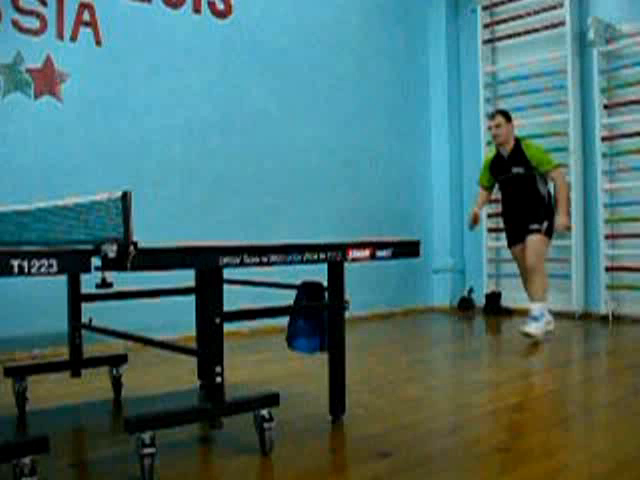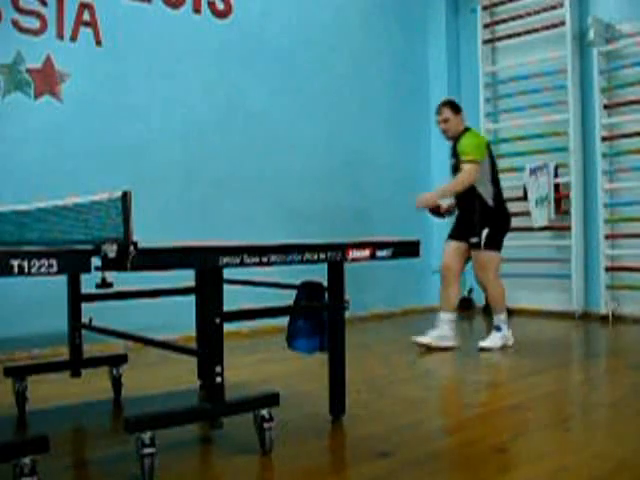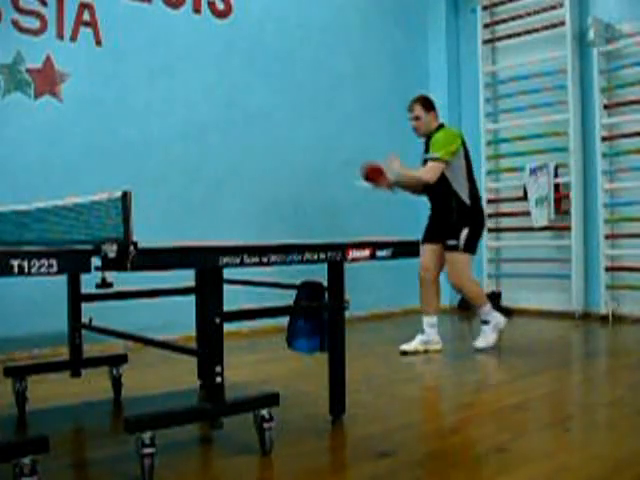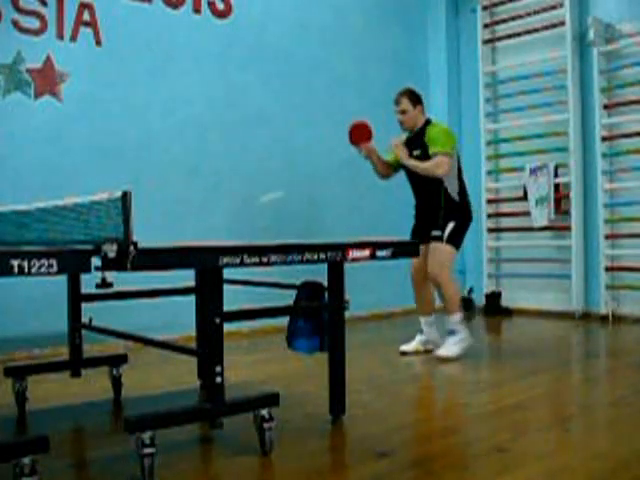
dt=0.7s
person 1, frame 1
left shoulder: (531, 150)
right shoulder: (491, 161)
left elbow: (560, 178)
right elbow: (485, 190)
left wrist: (562, 212)
right wrist: (477, 209)
left hip: (539, 215)
right hip: (513, 219)
left knee: (534, 264)
right knee: (526, 270)
left ankle: (536, 318)
right ankle: (545, 317)
person 1, frame 2
left shoulder: (471, 140)
right shoulder: (459, 144)
left elbow: (468, 175)
left wrist: (436, 195)
right wrist: (451, 205)
left hip: (488, 217)
right hip: (468, 217)
left knee: (485, 275)
right knee: (448, 269)
left ankle: (502, 330)
right ankle: (444, 331)
person 1, frame 3
left shoulder: (446, 137)
right shoulder: (432, 142)
left elbow: (429, 176)
right elbow: (426, 186)
left wrist: (400, 170)
right wrist: (396, 183)
left hip: (463, 217)
right hip: (441, 217)
left knee: (458, 278)
right knee: (426, 272)
left ankle: (490, 319)
right ankle: (429, 335)
person 1, frame 4
left shoulder: (438, 132)
right shoulder: (409, 140)
left elbow: (439, 169)
right elbow: (386, 172)
left wrist: (406, 159)
right wrist: (372, 155)
left hip: (450, 212)
right hip: (426, 214)
left knee: (437, 271)
right knee: (418, 273)
left ankle: (458, 332)
right ankle: (428, 335)
